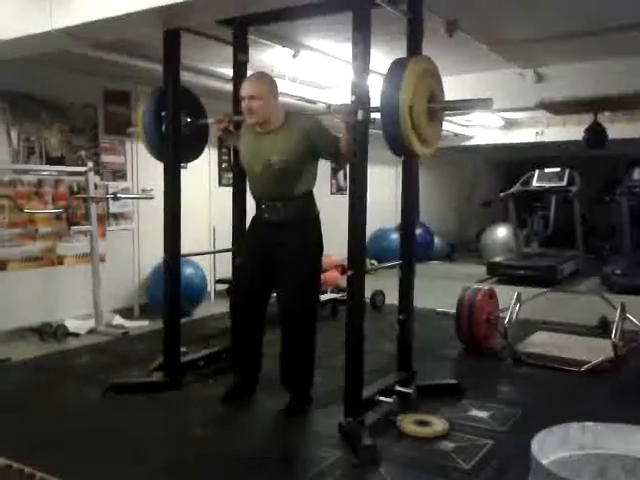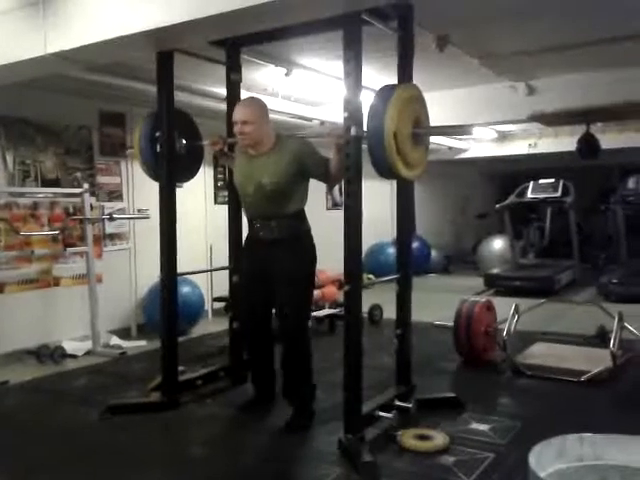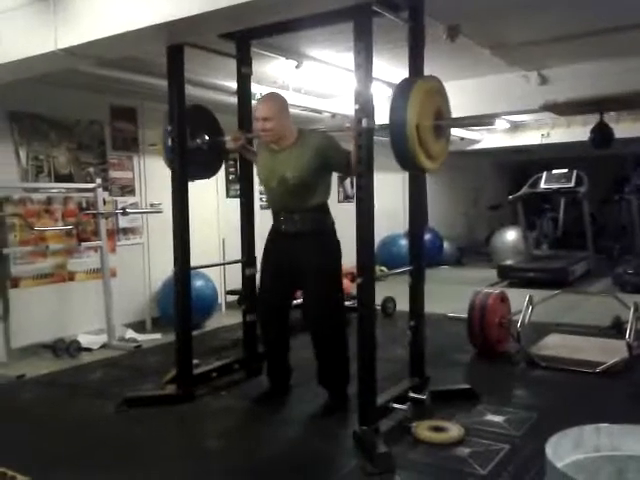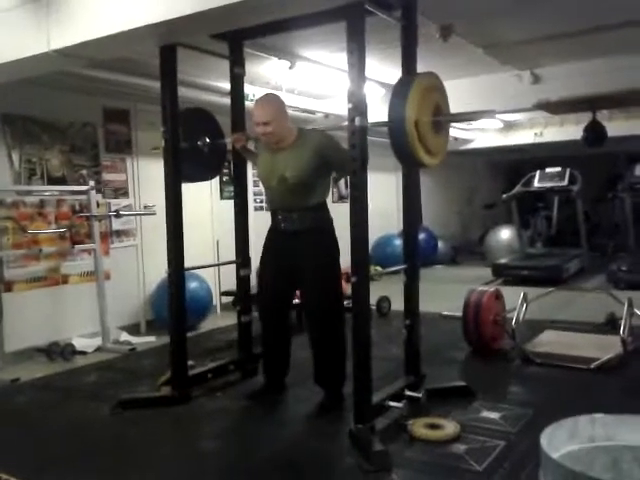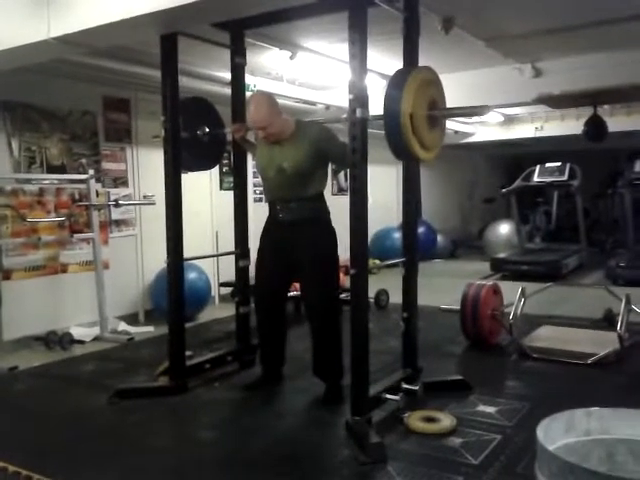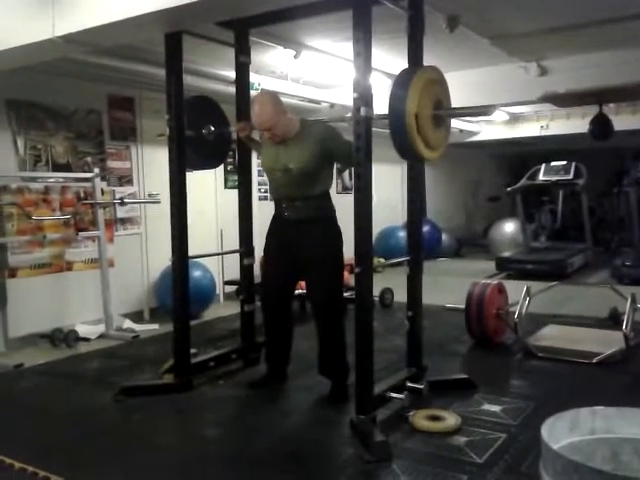
dt=0.4s
person 1, frame 1
left shoulder: (305, 127)
right shoulder: (247, 129)
left elbow: (342, 157)
left wrist: (349, 128)
right wrist: (226, 133)
left hip: (298, 225)
right hip: (261, 224)
left knee: (296, 312)
right knee: (244, 305)
left ankle: (299, 389)
right ankle: (245, 380)
person 1, frame 2
left shoulder: (295, 149)
right shoulder: (240, 151)
left elbow: (331, 177)
left wrist: (339, 151)
right wrist: (222, 154)
left hip: (291, 243)
right hip: (256, 242)
left knee: (292, 325)
right knee: (252, 322)
left ankle: (301, 404)
right ankle: (263, 391)
person 1, frame 3
left shoulder: (318, 143)
right shoulder: (264, 147)
left elbow: (351, 168)
right wrist: (243, 150)
left hip: (315, 236)
right hip: (279, 235)
left knee: (323, 318)
right knee: (269, 313)
left ankle: (337, 390)
right ankle: (279, 383)
person 1, frame 4
left shoulder: (317, 142)
right shoulder: (263, 146)
left elbow: (351, 168)
right wrist: (243, 150)
left hip: (314, 234)
right hip: (278, 234)
left knee: (322, 314)
right knee: (270, 310)
left ankle: (332, 388)
right ankle: (274, 379)
person 1, frame 5
left shoulder: (314, 135)
right shoulder: (262, 139)
left elbow: (348, 160)
right wrist: (242, 141)
left hip: (312, 225)
right hip: (276, 225)
left knee: (321, 306)
right knee: (266, 301)
left ankle: (332, 379)
right ankle: (271, 370)
person 1, frame 6
left shoulder: (320, 134)
right shoulder: (267, 138)
left elbow: (354, 158)
right wrist: (247, 139)
left hip: (317, 223)
right hip: (282, 223)
left knee: (326, 304)
right knee: (272, 299)
left ankle: (338, 378)
right ankle: (276, 369)
